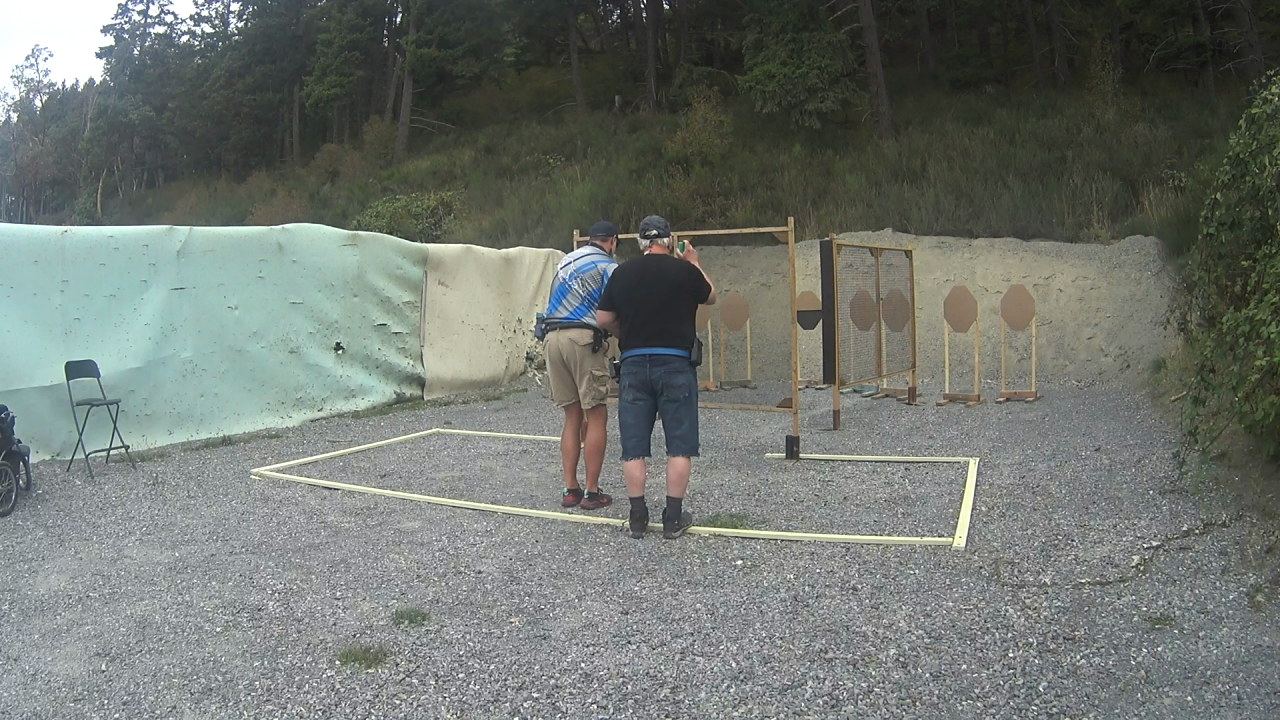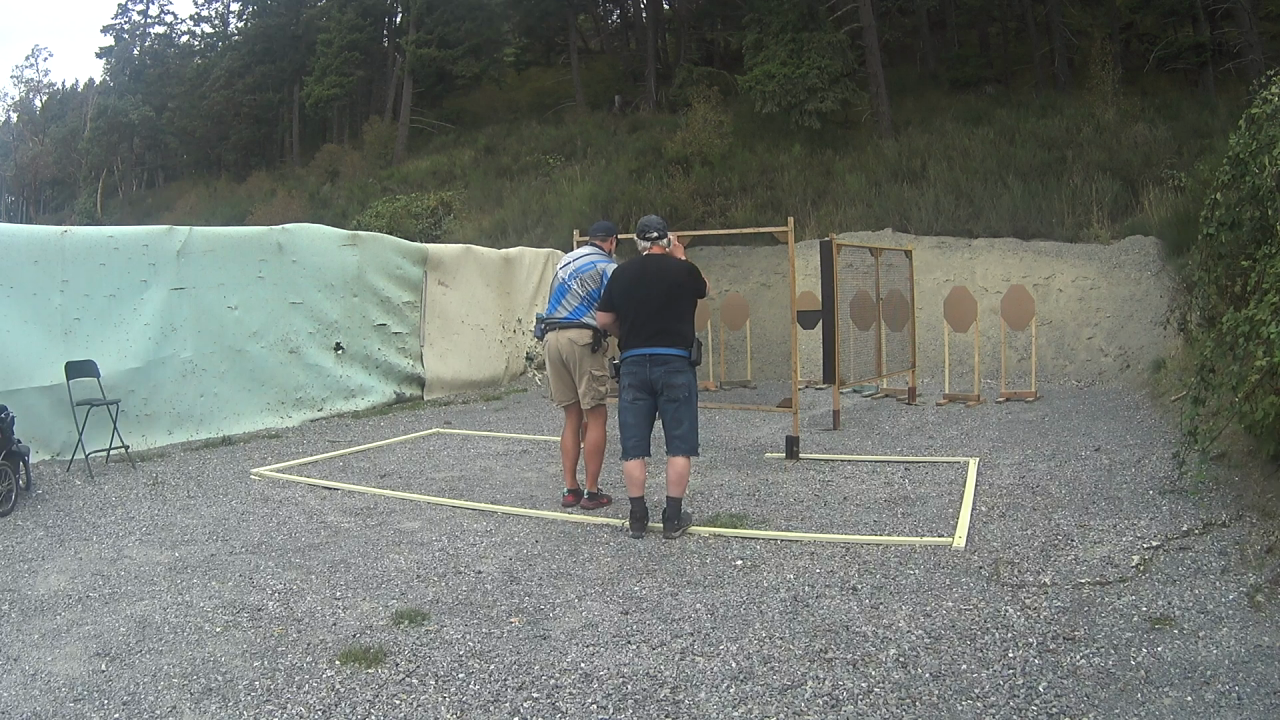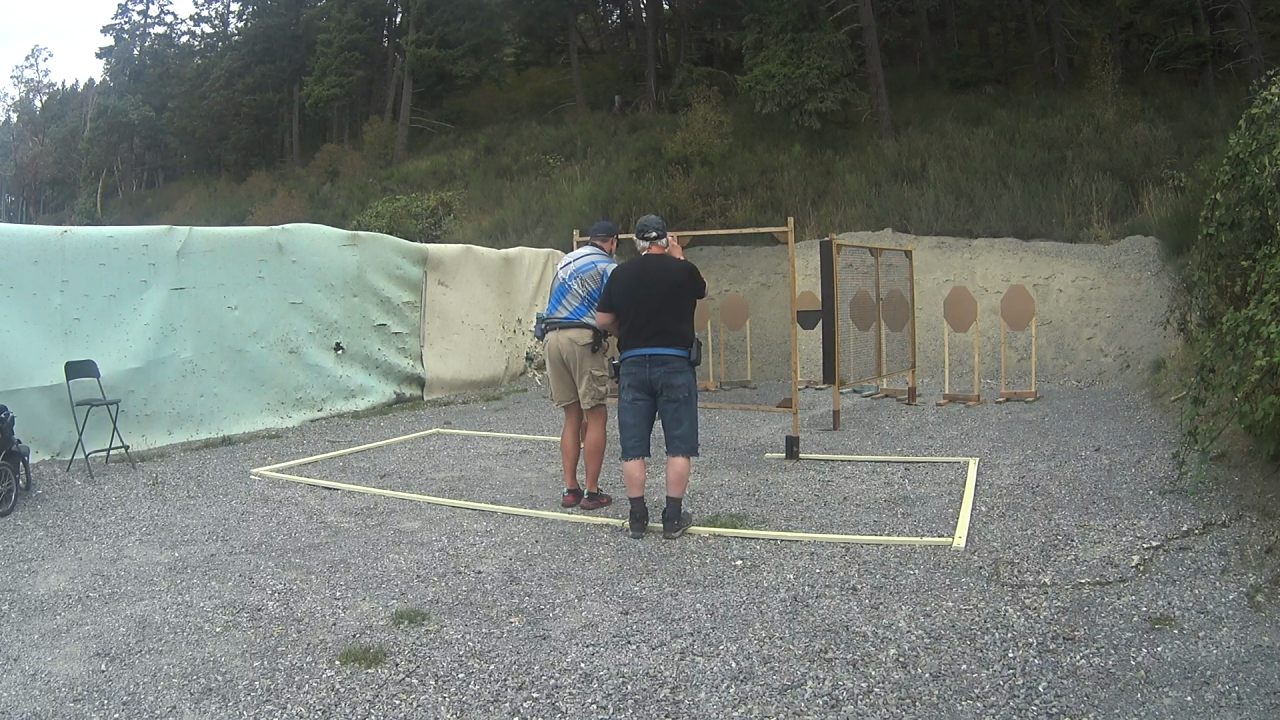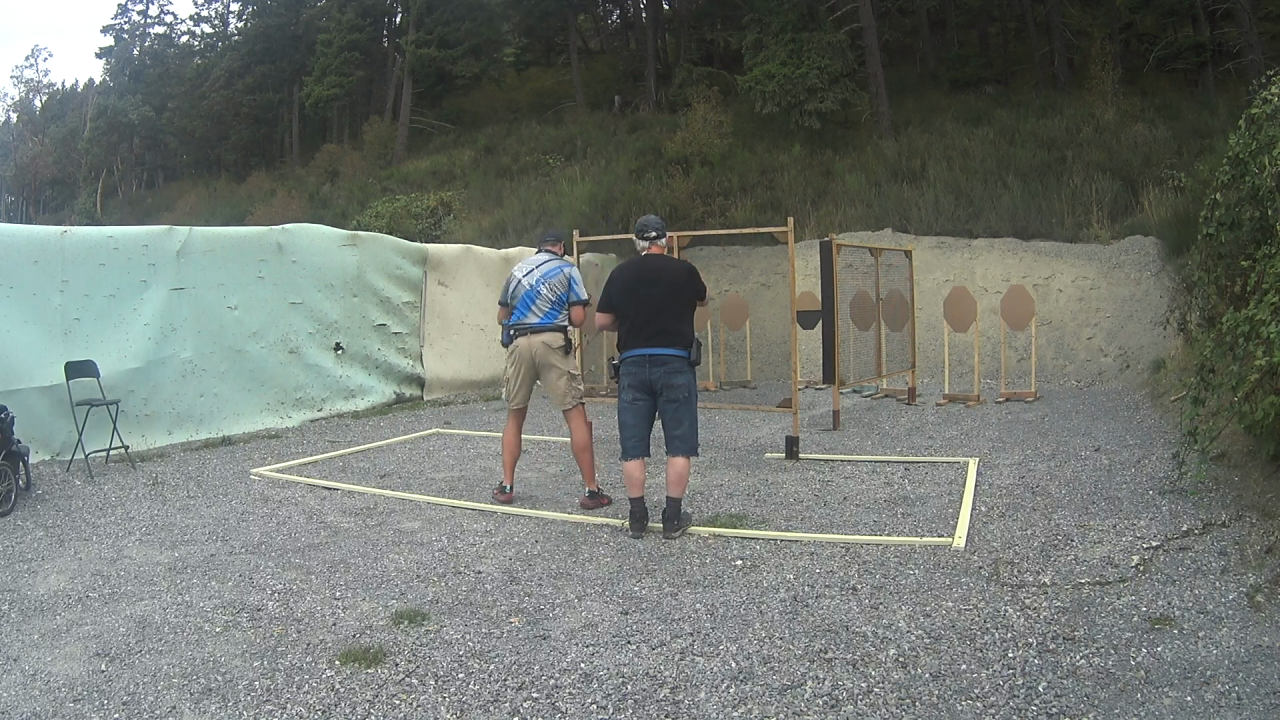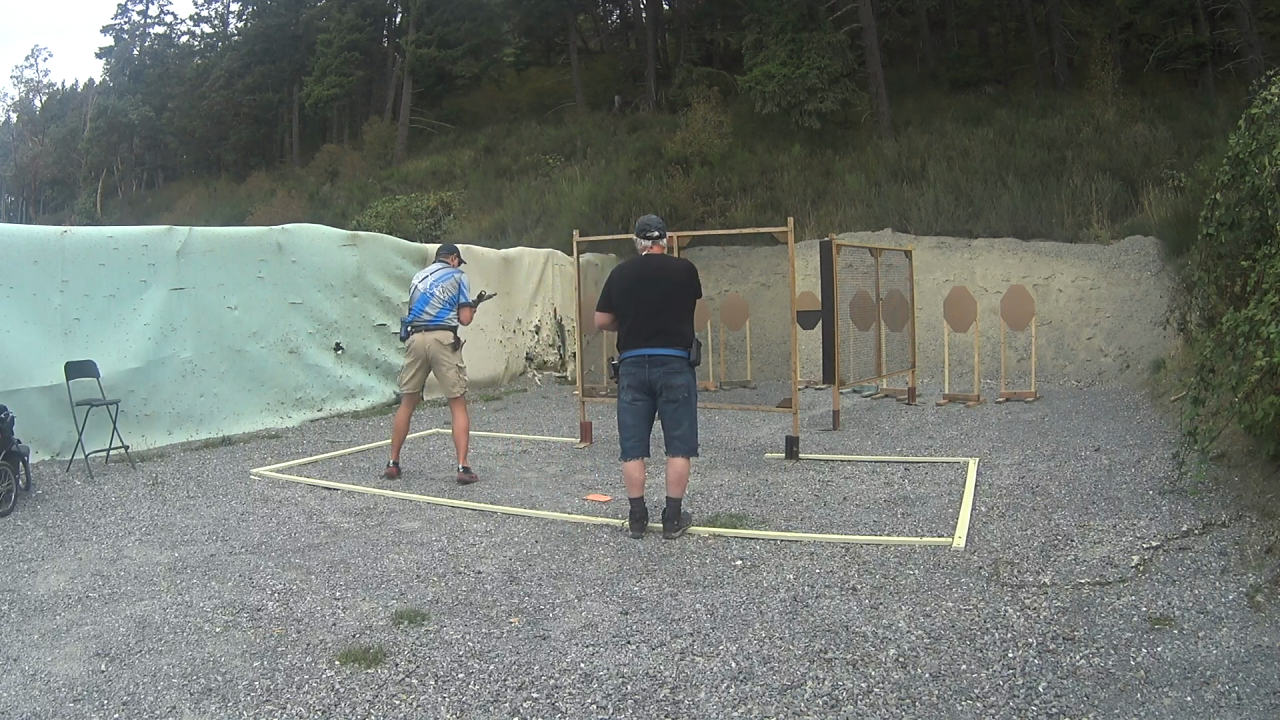
dt=1s
person 1, frame 1
left shoulder: (622, 273)
right shoulder: (684, 271)
left elbow: (603, 319)
right elbow: (711, 297)
left hip: (633, 365)
right hip: (675, 365)
left knee: (634, 447)
right knee: (679, 446)
left ankle: (637, 518)
right ankle: (673, 518)
person 1, frame 2
left shoulder: (621, 273)
right shoulder: (684, 270)
left elbow: (604, 320)
right elbow: (703, 289)
left hip: (633, 365)
right hip: (675, 364)
left knee: (633, 447)
right knee: (679, 445)
left ankle: (637, 518)
right ankle: (673, 518)
person 1, frame 3
left shoulder: (620, 274)
right shoulder: (683, 270)
left elbow: (603, 321)
right elbow: (702, 290)
left hip: (633, 364)
right hip: (674, 364)
left knee: (633, 447)
right knee: (679, 445)
left ankle: (637, 518)
right ankle: (673, 518)
person 1, frame 4
left shoulder: (620, 273)
right shoulder: (684, 270)
left elbow: (602, 322)
right elbow: (702, 300)
left hip: (633, 366)
right hip: (674, 364)
left knee: (633, 448)
right knee: (678, 446)
left ankle: (637, 518)
right ankle: (673, 518)
person 1, frame 5
left shoulder: (620, 273)
right shoulder: (684, 269)
left elbow: (601, 321)
left hip: (633, 365)
right hip: (674, 364)
left knee: (633, 447)
right knee: (678, 446)
left ankle: (637, 517)
right ankle: (673, 518)
person 2, frame 1
left shoulder: (566, 260)
right shoulder: (607, 265)
left elbow: (563, 302)
left hip: (553, 338)
right hip: (583, 338)
left knee: (572, 416)
right knee: (596, 416)
left ankle: (570, 489)
right ankle: (591, 492)
person 2, frame 2
left shoulder: (566, 260)
right shoulder: (606, 265)
left elbow: (564, 301)
left hip: (552, 337)
right hip: (582, 338)
left knee: (572, 417)
right knee: (595, 417)
left ankle: (570, 489)
right ankle: (591, 492)
person 2, frame 3
left shoulder: (567, 259)
right shoulder: (607, 266)
left hip: (552, 338)
right hip: (583, 339)
left knee: (572, 417)
right knee: (596, 417)
left ankle: (569, 489)
right ankle: (591, 492)
person 2, frame 4
left shoulder: (517, 269)
right shoulder: (567, 269)
left elbow: (502, 317)
right elbow: (578, 318)
left hip: (519, 344)
right hip: (552, 343)
left knee: (515, 417)
right knee: (576, 416)
left ankle: (506, 486)
right ankle: (591, 491)
person 2, frame 5
left shoulder: (418, 277)
right shoulder: (459, 276)
right elbow: (465, 318)
right wrist: (471, 308)
left hip: (415, 340)
right hip: (443, 340)
left knee: (408, 402)
right knee: (458, 404)
left ankle: (393, 463)
right ankle: (463, 466)
